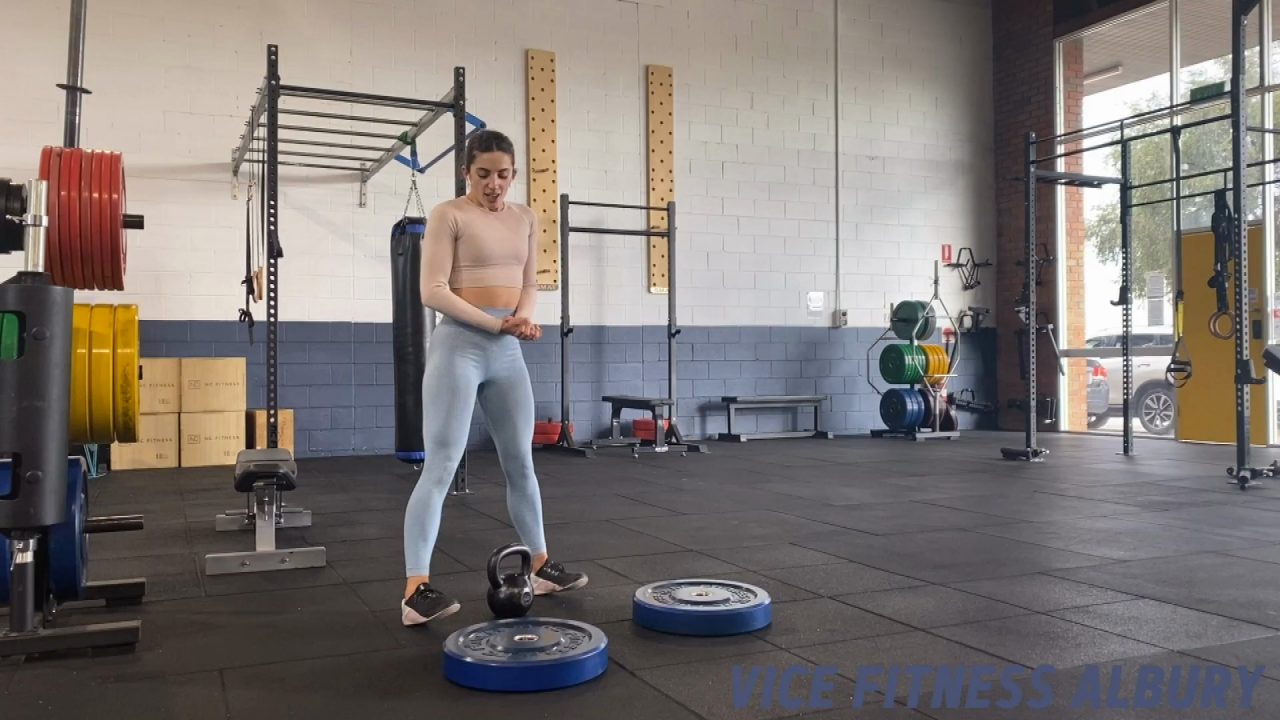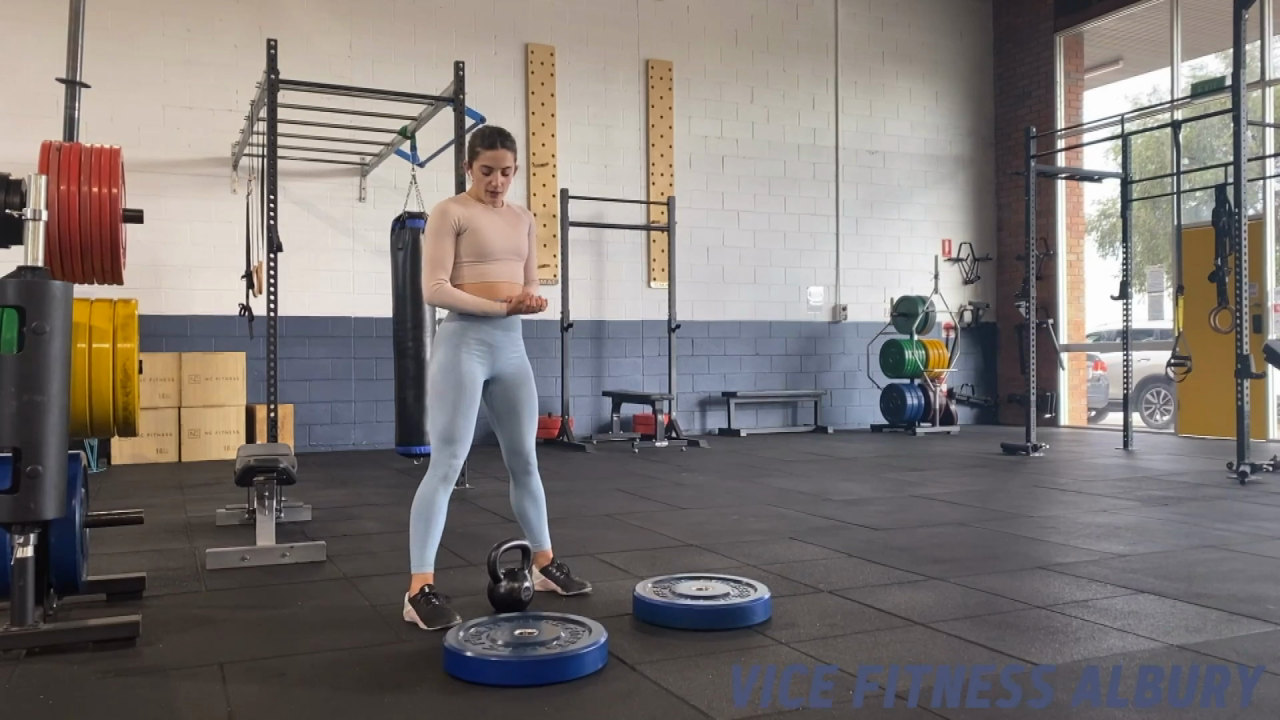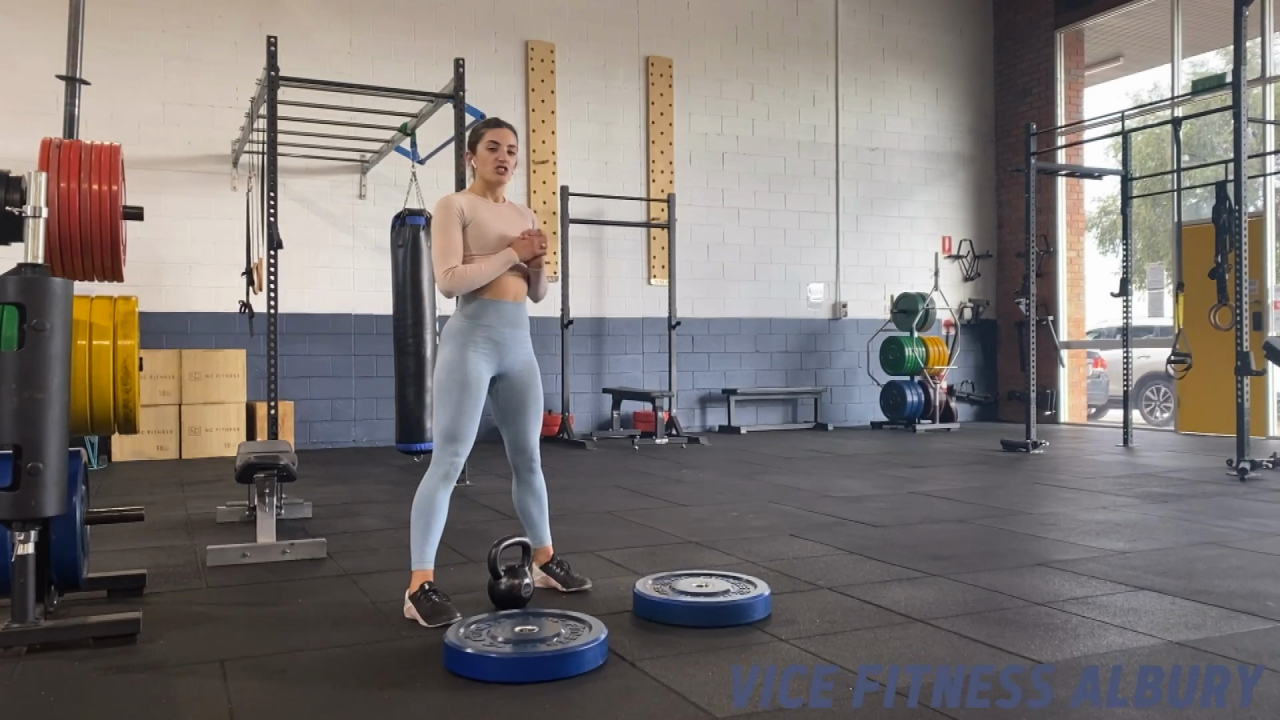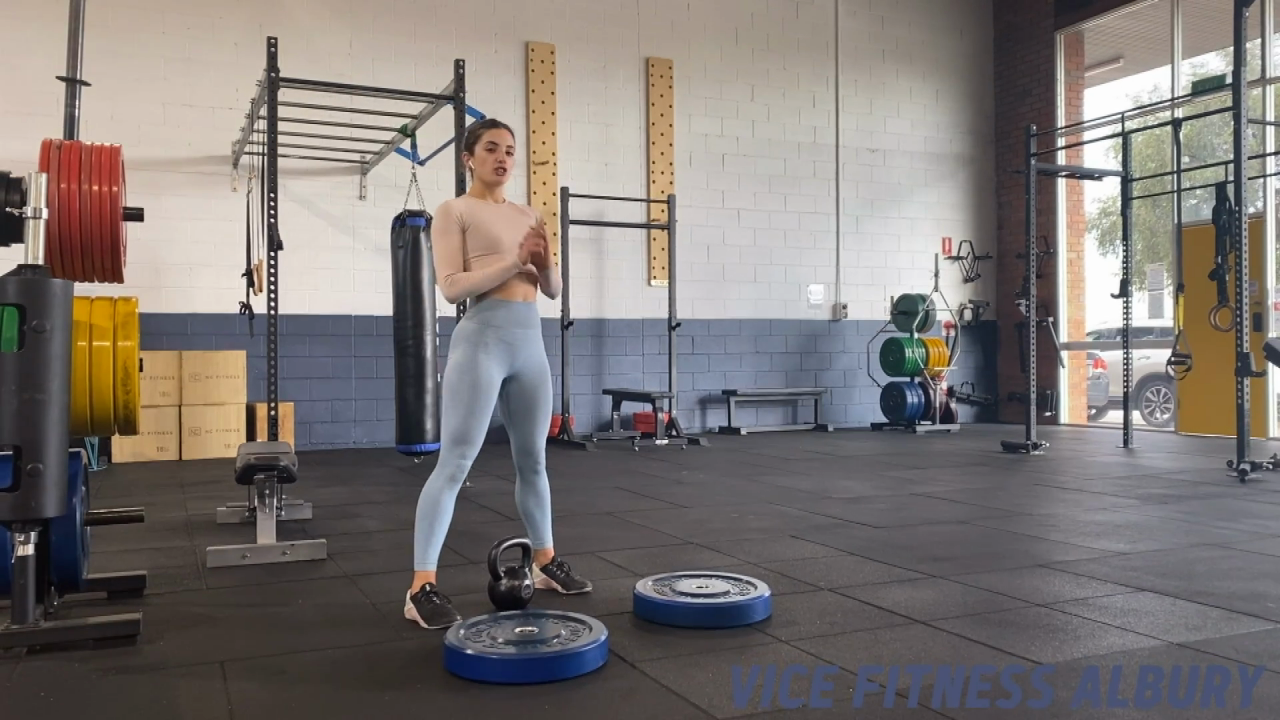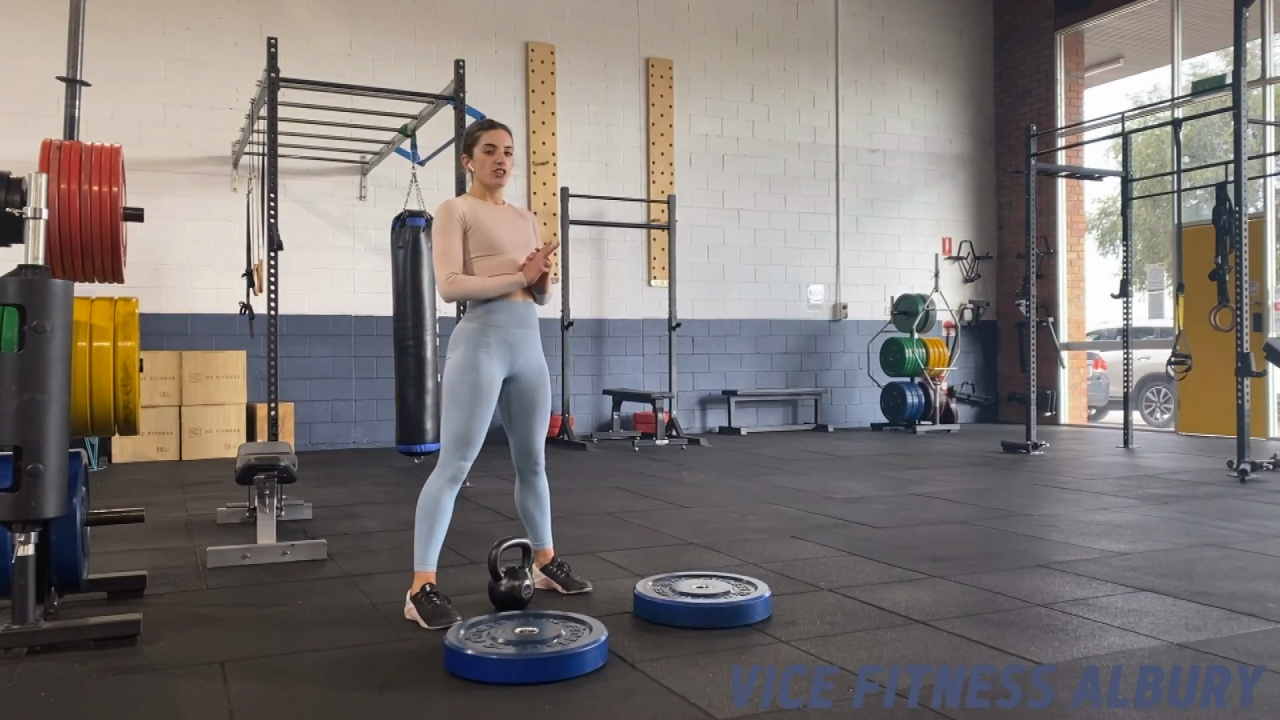
dt=0.4s
person 1, frame 1
left shoulder: (524, 218)
right shoulder: (448, 215)
right elbow: (433, 292)
left wrist: (523, 316)
right wrist: (494, 322)
left hip: (507, 352)
right hip: (459, 345)
left knee: (520, 463)
right knee: (440, 466)
left ankle: (541, 566)
right ankle: (416, 590)
person 1, frame 2
left shoulder: (522, 218)
right shoulder: (449, 212)
right elbow: (434, 290)
left wrist: (531, 300)
right wrist: (502, 305)
left hip: (511, 345)
right hip: (464, 341)
left knee: (524, 460)
right knee: (447, 464)
left ankle: (544, 563)
right ankle: (420, 589)
person 1, frame 3
left shoulder: (524, 216)
right shoulder: (455, 206)
left elbow: (538, 292)
right elbow: (449, 280)
left wrist: (535, 263)
right wrist: (512, 254)
left hip: (518, 340)
right hip: (472, 336)
left knee: (527, 458)
right knee: (448, 461)
left ankle: (545, 560)
right ankle: (420, 587)
person 1, frame 4
left shoulder: (526, 215)
right shoulder: (454, 211)
left elbow: (552, 288)
right elbow: (452, 287)
left wrist: (544, 263)
right wrist: (518, 260)
left hip: (530, 341)
right hip: (482, 340)
left knee: (533, 460)
right knee: (455, 463)
left ankle: (545, 561)
right ankle: (422, 587)
person 1, frame 5
left shoulder: (525, 218)
right shoulder: (455, 211)
right elbow: (449, 285)
left wrist: (540, 279)
right wrist: (518, 277)
left hip: (528, 343)
right hip: (482, 339)
left knee: (532, 461)
right knee: (455, 463)
left ankle: (545, 562)
right ankle: (421, 588)
